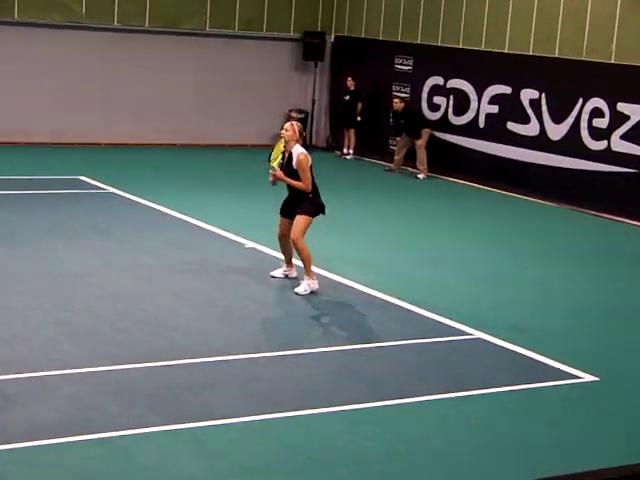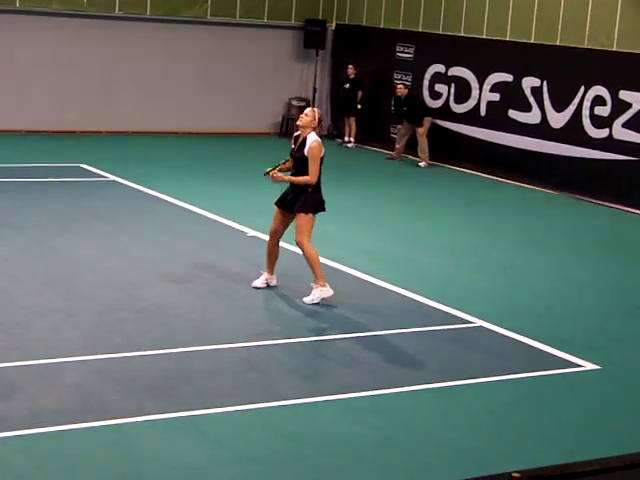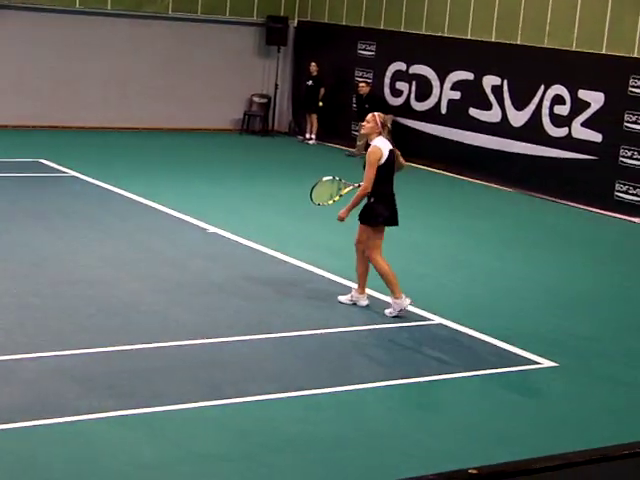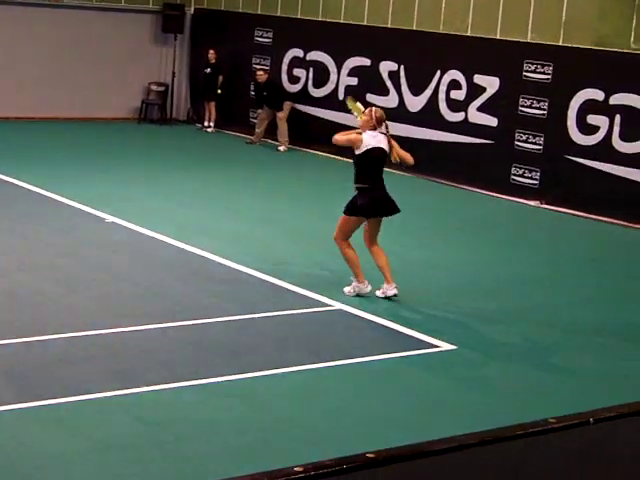
dt=1s
person 1, frame 1
left shoulder: (301, 156)
right shoulder: (284, 151)
left elbow: (307, 187)
left wrist: (283, 179)
right wrist: (277, 176)
left hip: (308, 200)
right hip: (293, 198)
left knee: (296, 238)
right knee: (282, 235)
left ankle: (310, 279)
right ankle: (289, 268)
person 1, frame 2
left shoulder: (314, 143)
right shoulder: (296, 137)
left elbow: (312, 179)
left wrist: (284, 178)
right wrist: (279, 169)
left hip: (308, 195)
right hip: (293, 192)
left knee: (302, 241)
right knee: (274, 233)
left ankle: (322, 286)
right ankle: (269, 276)
person 1, frame 3
left shoulder: (374, 149)
right shoulder: (386, 144)
left elbow: (366, 188)
right elbow: (401, 164)
left wrist: (346, 210)
left hip: (378, 204)
right hip: (386, 202)
left knee: (373, 254)
right knee: (361, 246)
left ankle: (399, 298)
right ankle: (359, 294)
person 1, frame 4
left shoulder: (359, 139)
right shoulder: (387, 141)
left elbow: (336, 139)
right elbow: (409, 161)
left hip: (364, 197)
right hip: (380, 196)
left knee: (341, 239)
right knee: (372, 243)
left ankle: (361, 283)
right ankle: (389, 285)
